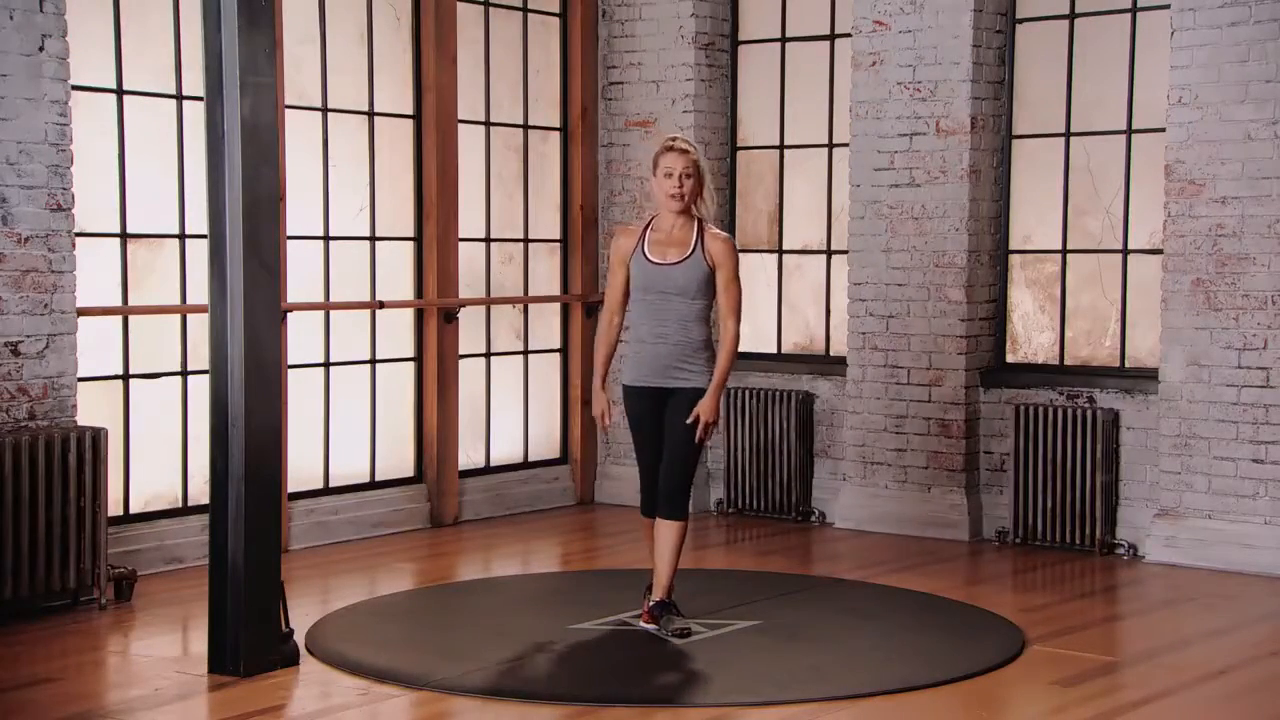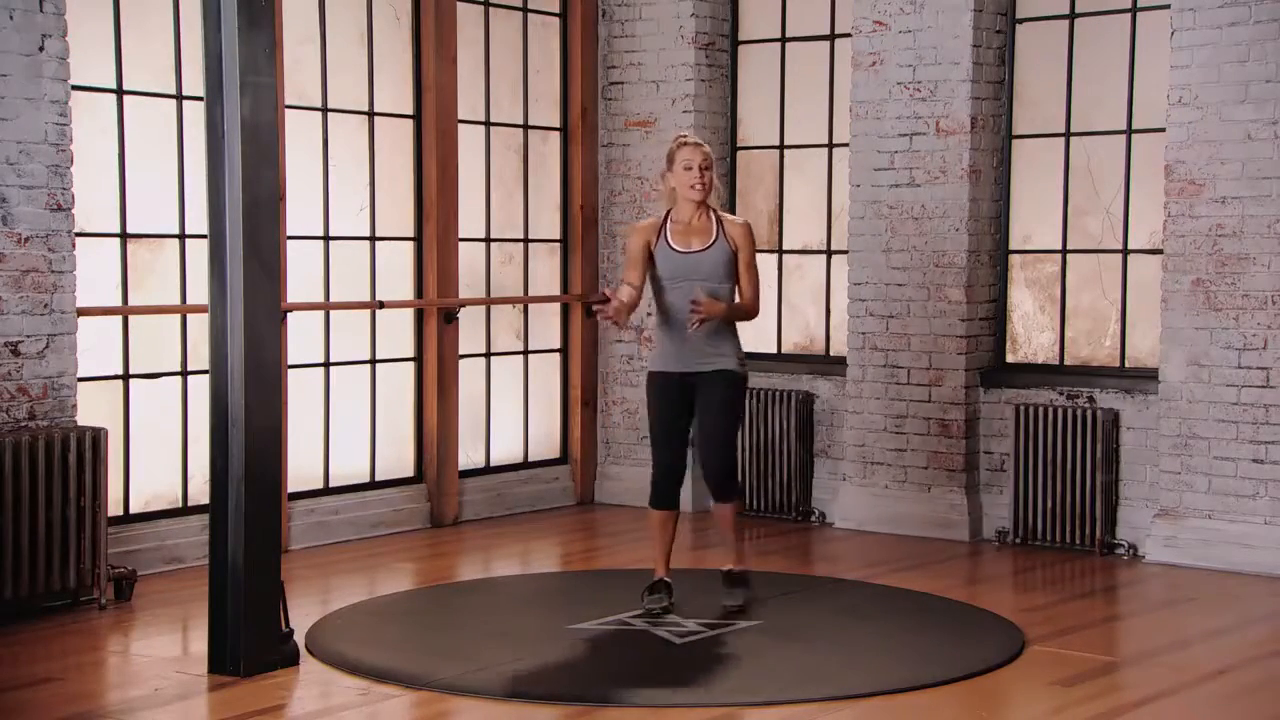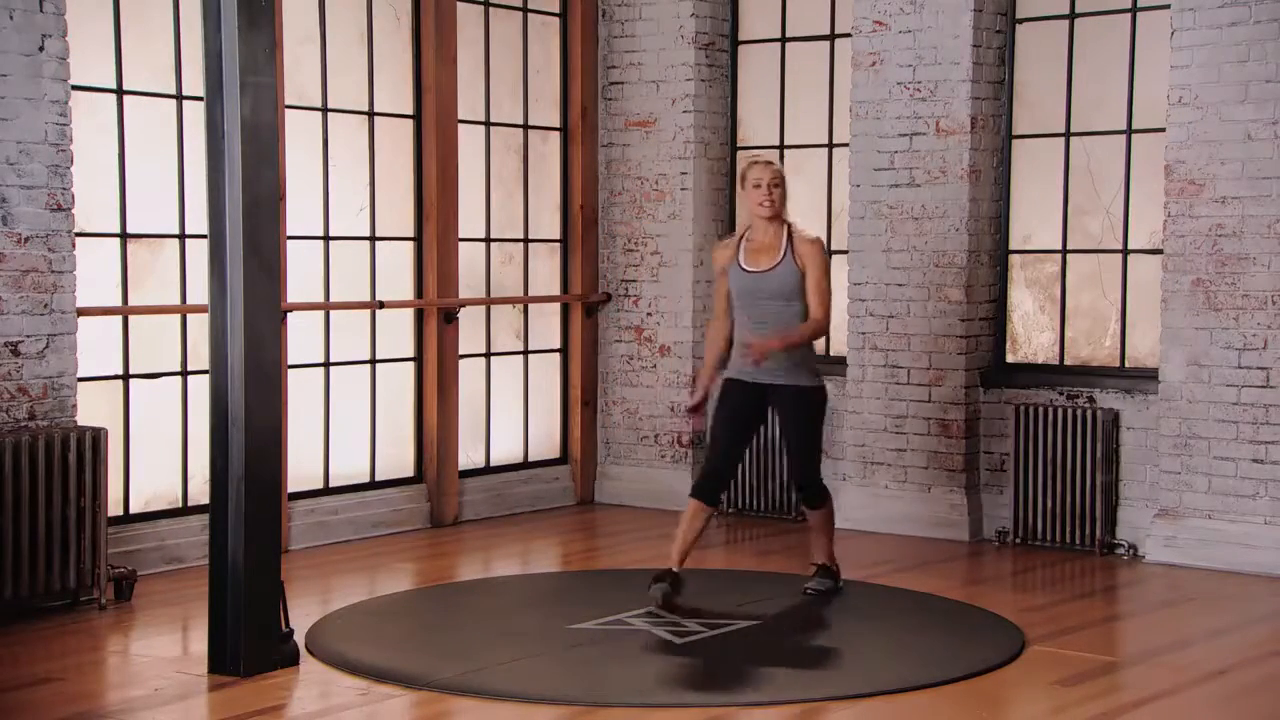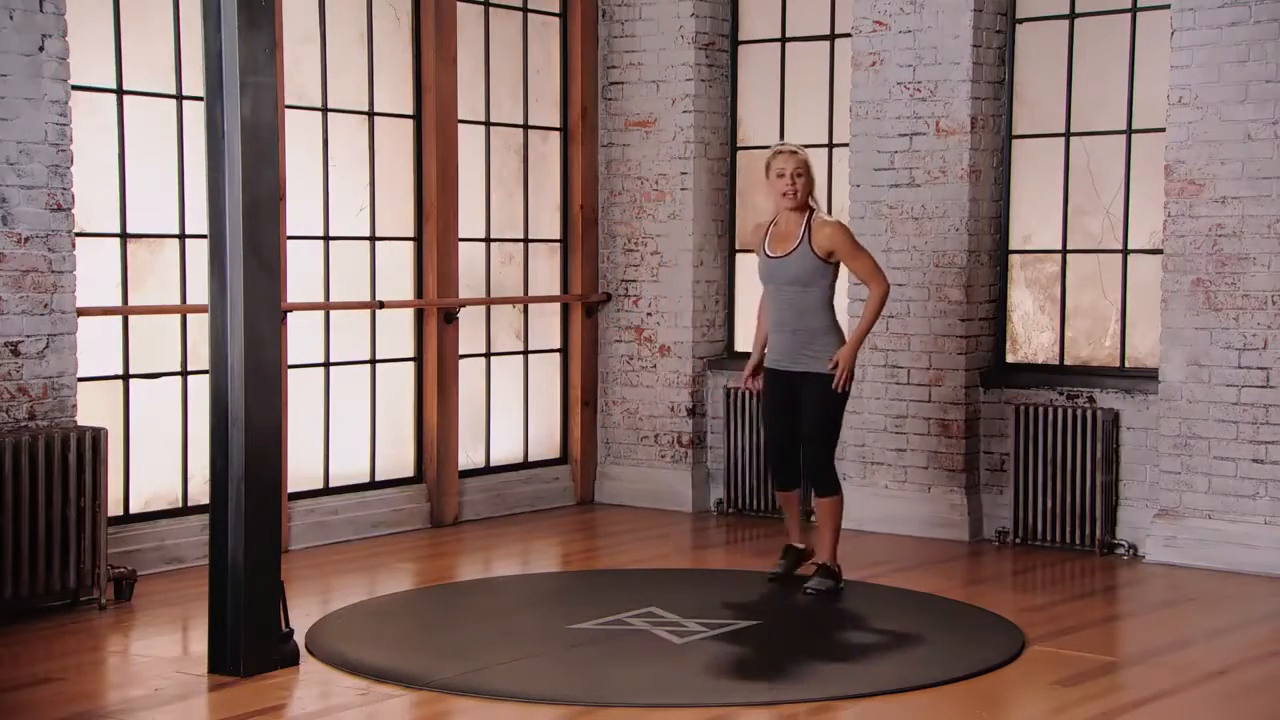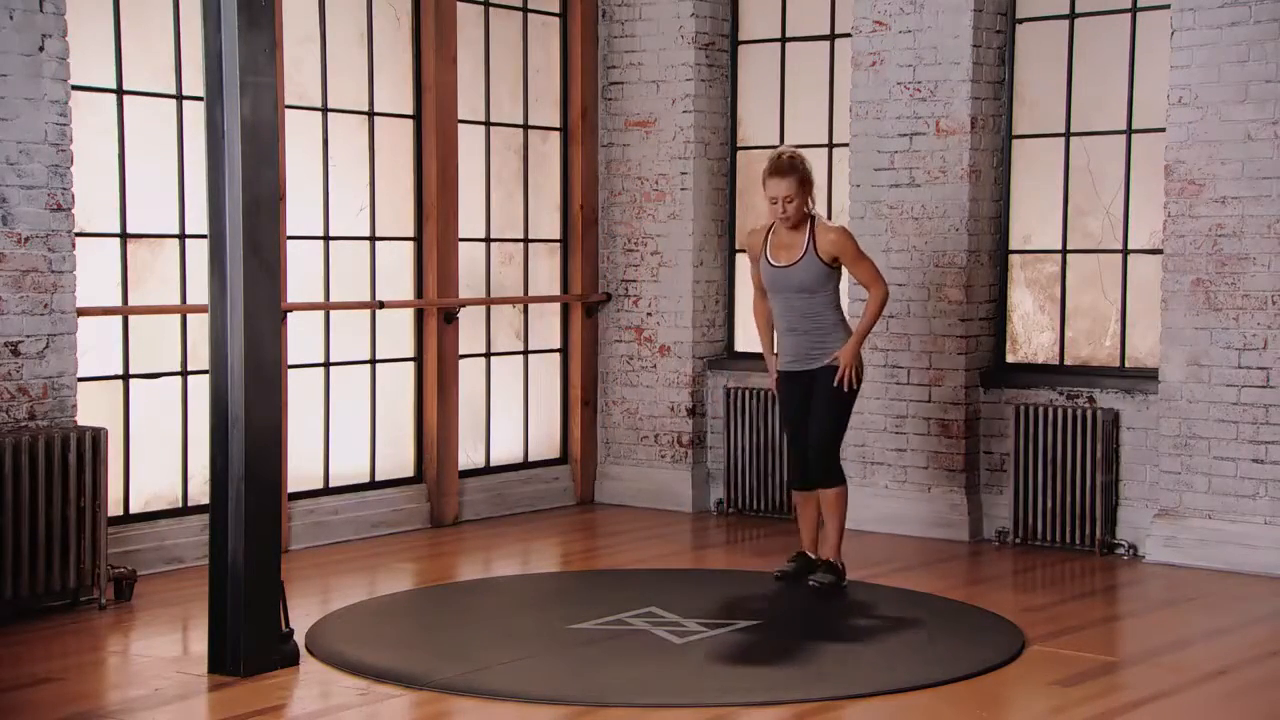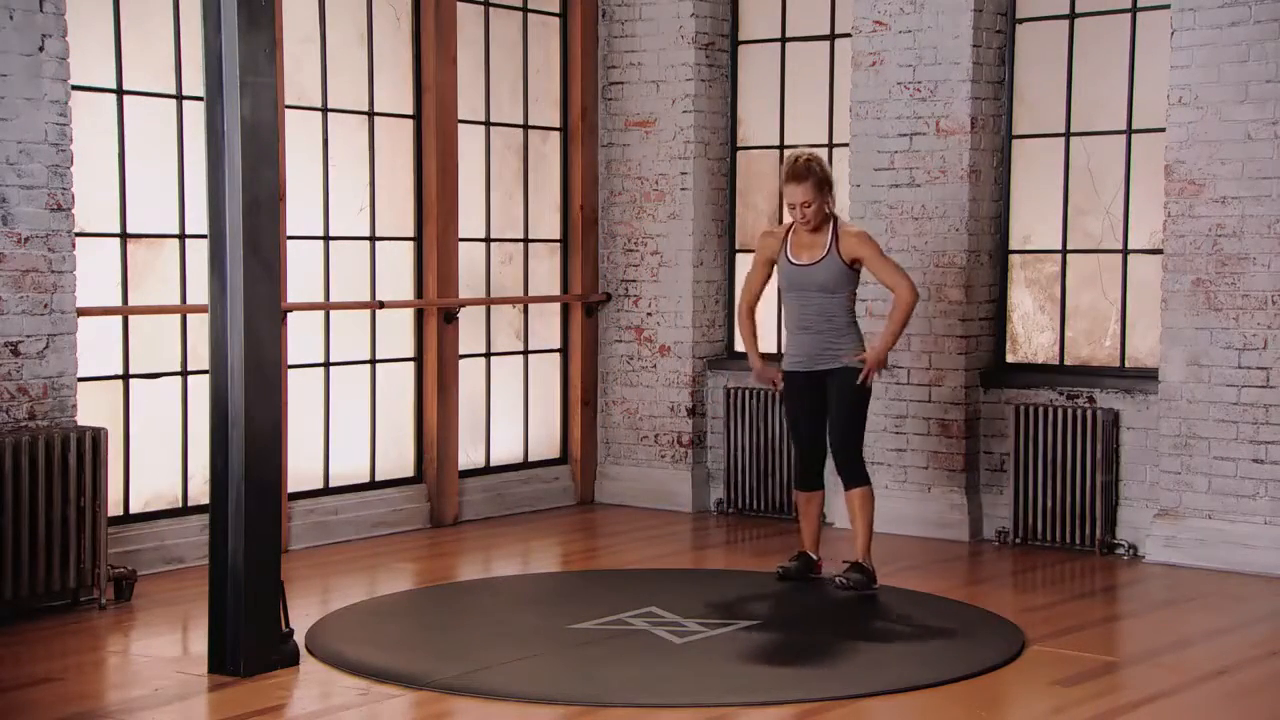
dt=0.4s
person 1, frame 1
left shoulder: (717, 245)
right shoulder: (627, 241)
left elbow: (730, 325)
right elbow: (611, 316)
left wrist: (714, 392)
right wrist: (598, 384)
left hip: (692, 382)
right hip: (641, 380)
left knee: (674, 487)
right knee: (651, 486)
left ankle: (659, 601)
right ankle: (658, 578)
person 1, frame 2
left shoulder: (736, 230)
right shoulder: (647, 232)
left elbow: (752, 304)
right elbow: (631, 285)
left wrist: (722, 309)
right wrist: (620, 306)
left hip: (721, 366)
right hip: (668, 368)
left knee: (717, 466)
right knee: (666, 471)
left ankle: (734, 567)
right ankle: (660, 578)
person 1, frame 3
left shoulder: (806, 247)
right shoulder: (727, 252)
left elbow: (819, 320)
right elbow: (722, 323)
left wrist: (777, 343)
right wrist: (703, 384)
left hip: (797, 380)
right hip: (742, 379)
left knee: (804, 478)
right knee: (714, 473)
left ankle: (825, 563)
right ankle: (671, 569)
person 1, frame 4
left shoulder: (828, 232)
right shoulder: (760, 235)
left elbow: (879, 286)
left wrist: (852, 346)
right wrist: (757, 352)
left hip: (822, 368)
right hip: (778, 366)
left knee: (816, 463)
right knee: (779, 460)
left ankle: (828, 564)
right ankle: (796, 545)
person 1, frame 5
left shoulder: (831, 237)
right shoulder: (757, 241)
left elbow: (878, 290)
left wrist: (853, 344)
right wrist: (768, 351)
left hip: (834, 363)
right hip: (791, 367)
left knee: (823, 454)
right knee: (798, 460)
left ankle: (832, 560)
right ankle: (808, 552)
person 1, frame 6
left shoulder: (851, 239)
right shoulder: (773, 242)
left elbow: (906, 292)
right elbow: (746, 303)
left wrist: (881, 348)
right wrist: (755, 357)
left hip: (847, 365)
right hip: (798, 367)
left knee: (846, 453)
right knee: (806, 460)
left ankle: (863, 562)
right ankle: (808, 554)
